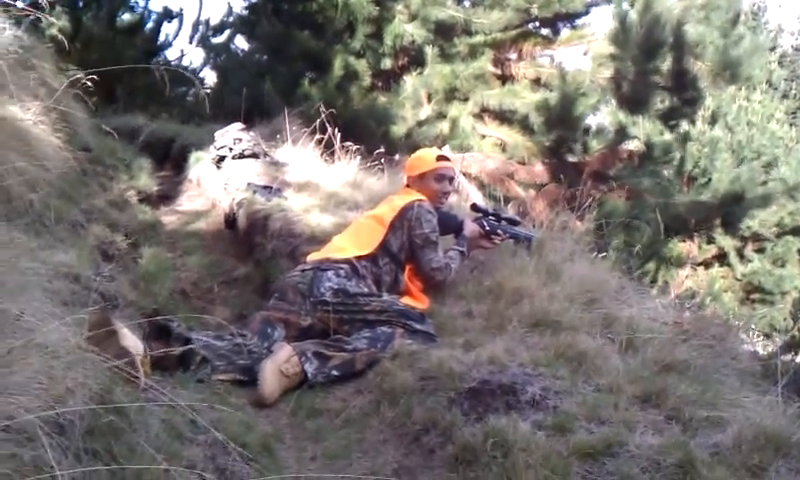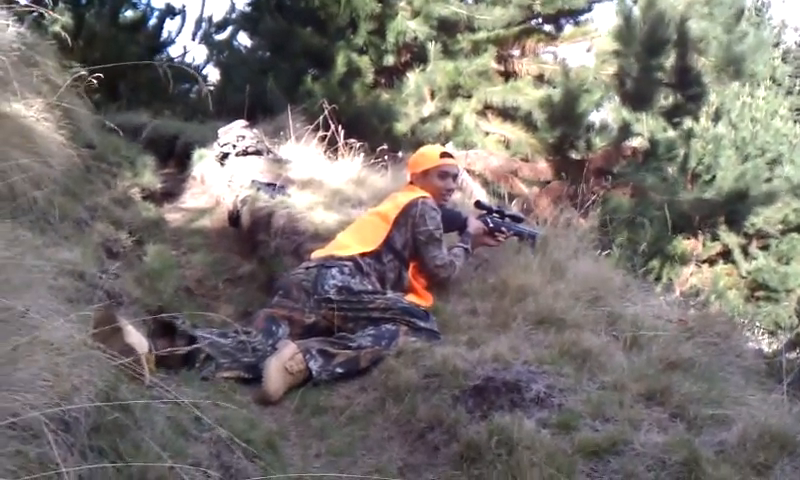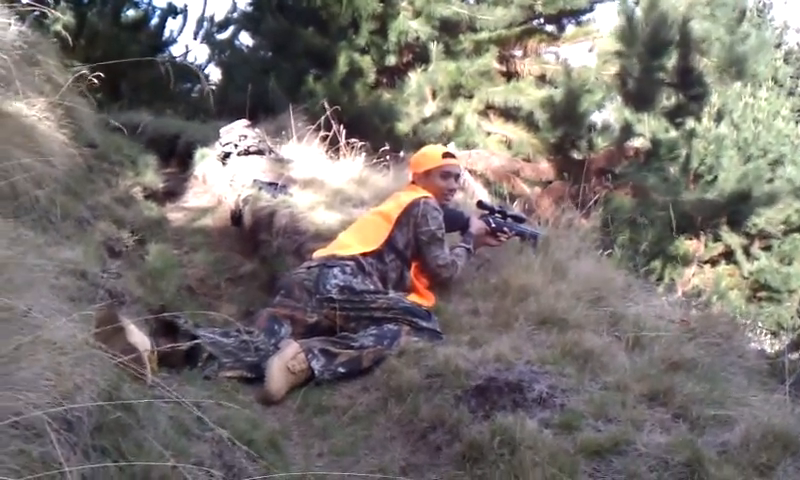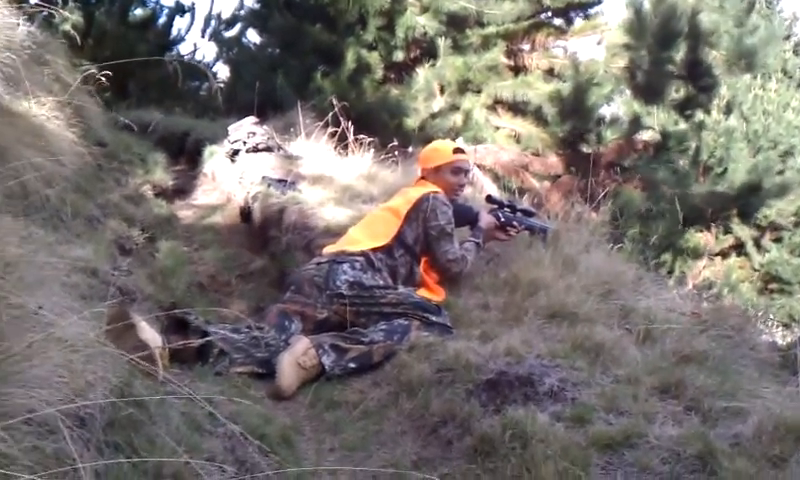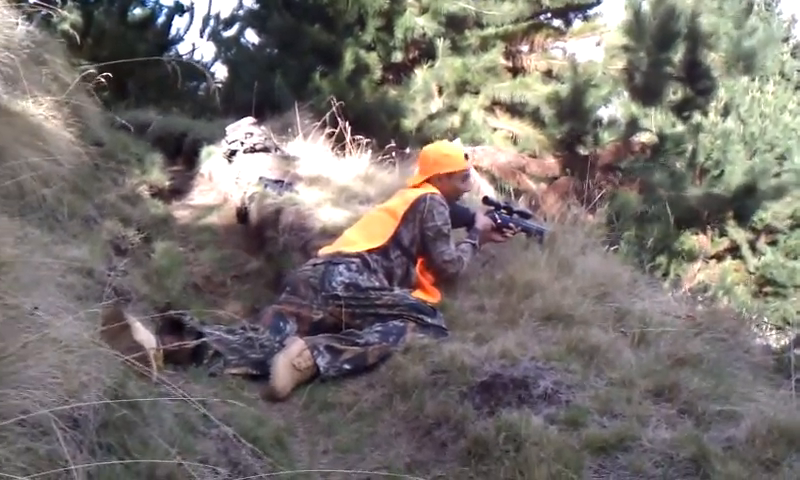
dt=0.2s
person 1, frame 1
left shoulder: (403, 206)
right shoulder: (417, 210)
left elbow: (403, 258)
right elbow: (433, 273)
left wrist: (466, 245)
right wrist: (462, 243)
left hip: (309, 282)
right hip: (332, 289)
left knee: (251, 349)
right knee: (418, 331)
left ankle: (167, 342)
right ankle: (297, 361)
person 1, frame 2
left shoulder: (398, 201)
right shoulder: (423, 204)
left elbow: (415, 257)
right elbow: (438, 270)
left wrist: (471, 243)
right wrist: (468, 241)
left hip: (317, 275)
right hip: (347, 281)
left knee: (259, 341)
right knee: (418, 330)
left ankle: (173, 342)
right ankle: (307, 358)
person 1, frame 3
left shoulder: (400, 201)
right shoulder: (425, 205)
left elbow: (415, 257)
right elbow: (440, 270)
left wrist: (471, 241)
right wrist: (468, 240)
left hip: (316, 275)
right hip: (348, 281)
left knee: (259, 342)
right knee: (420, 329)
left ankle: (174, 342)
right ankle: (309, 359)
person 1, frame 4
left shoulder: (411, 196)
right shoulder: (434, 199)
left elbow: (425, 251)
right elbow: (450, 264)
left wrist: (483, 235)
right wrist: (479, 235)
left hip: (327, 270)
right hip: (358, 276)
left knee: (272, 337)
right knee: (432, 325)
right ankle: (323, 354)
person 1, frame 5
left shoulder: (407, 196)
right shoulder: (431, 200)
left elbow: (424, 251)
right elbow: (449, 264)
left wrist: (474, 238)
right wrist: (477, 235)
left hip: (324, 271)
right hip: (357, 276)
left knee: (267, 337)
right knee: (428, 326)
left ankle: (185, 337)
right ankle: (316, 354)
